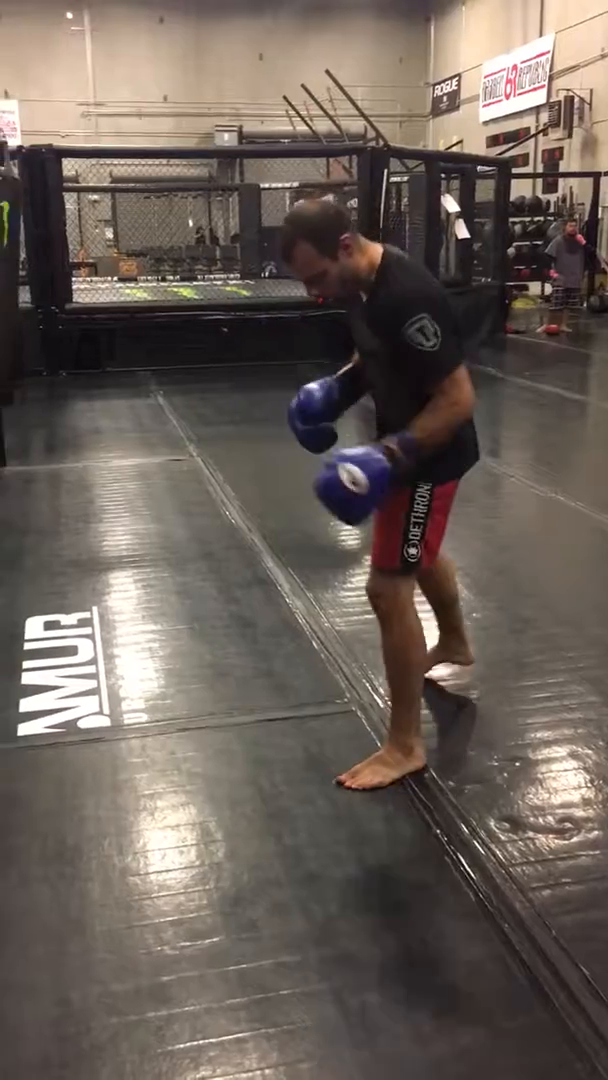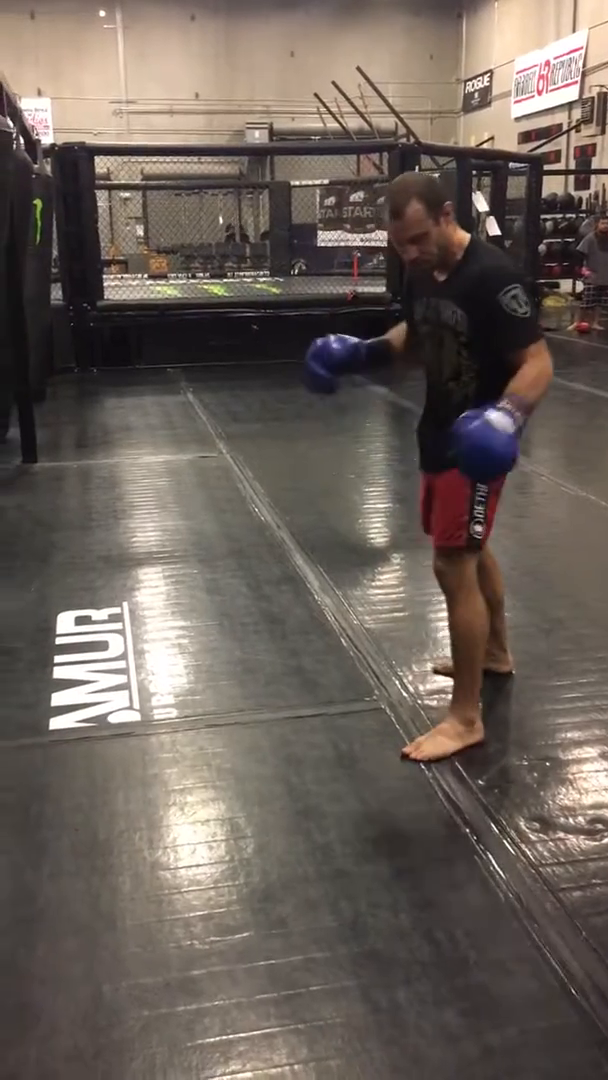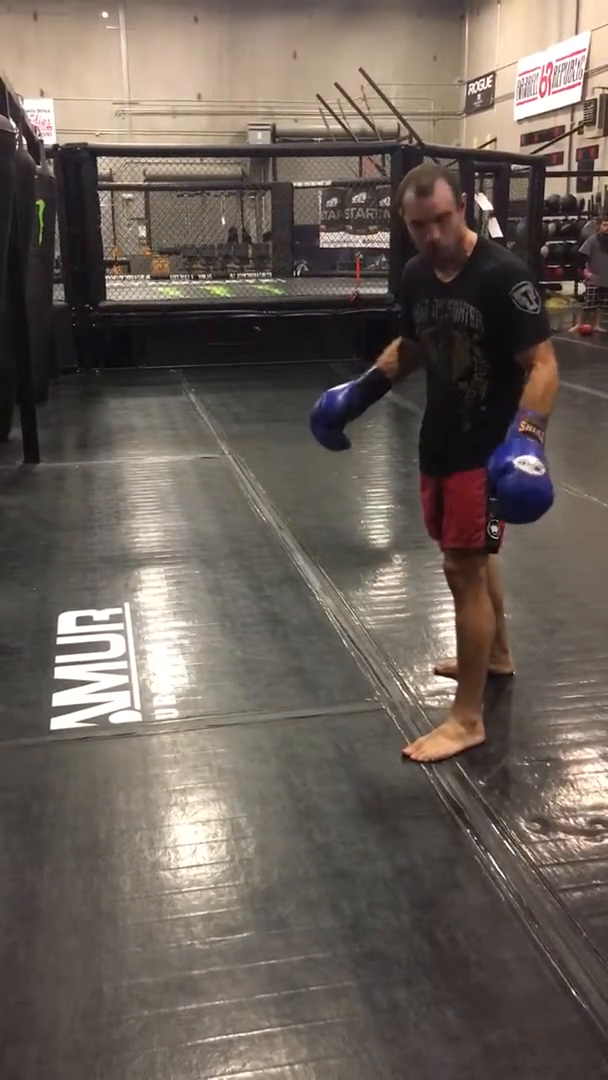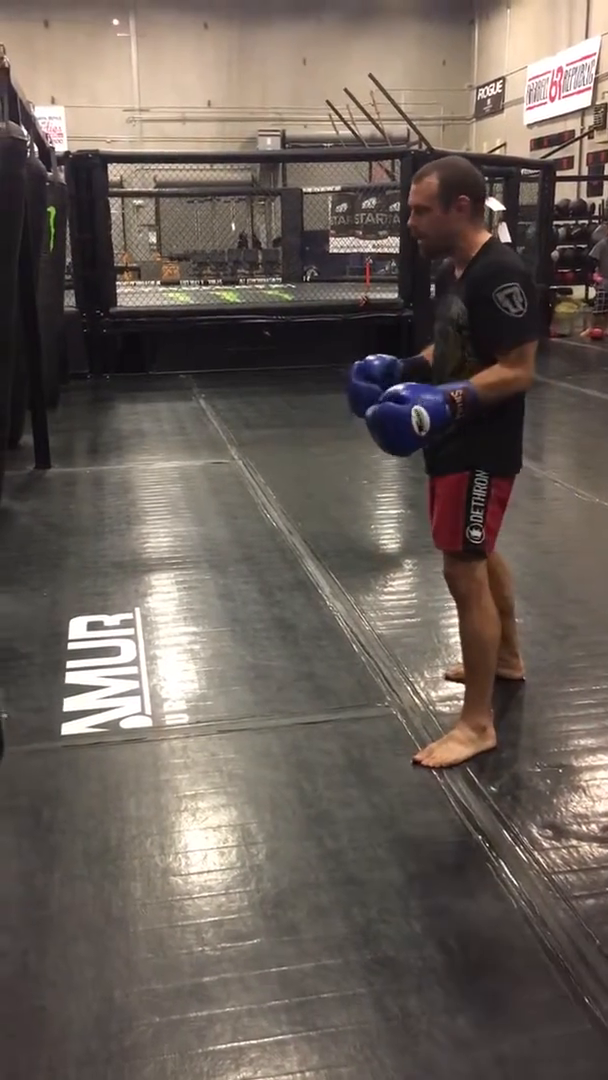
dt=0.7s
person 1, frame 1
left shoulder: (408, 297)
right shoulder: (363, 284)
left elbow: (458, 400)
left wrist: (388, 457)
right wrist: (338, 387)
left hip: (427, 458)
right hip: (404, 447)
left knee: (388, 587)
right knee: (419, 558)
left ankle: (406, 743)
right ankle: (455, 643)
person 1, frame 2
left shoulder: (493, 276)
right shoulder: (420, 272)
left elbow: (536, 361)
left wrist: (505, 415)
right wrist: (363, 352)
left hip: (475, 443)
right hip: (439, 435)
left knee: (454, 565)
right knee: (472, 551)
left ankle: (466, 718)
right ankle: (496, 651)
person 1, frame 3
left shoulder: (503, 275)
right shoulder: (416, 274)
left elbow: (542, 364)
left wrist: (526, 435)
right wrist: (360, 391)
left hip: (485, 447)
right hip: (439, 439)
left knee: (463, 568)
right knee: (470, 553)
left ankle: (467, 718)
right ankle: (496, 653)
person 1, frame 4
left shoulder: (502, 274)
right shoulder: (449, 269)
left elbow: (518, 371)
left wrist: (441, 403)
right wrist: (403, 372)
left hip: (483, 450)
right hip: (454, 443)
left knee: (463, 571)
right knee: (480, 554)
left ankle: (477, 723)
right ankle: (506, 656)
